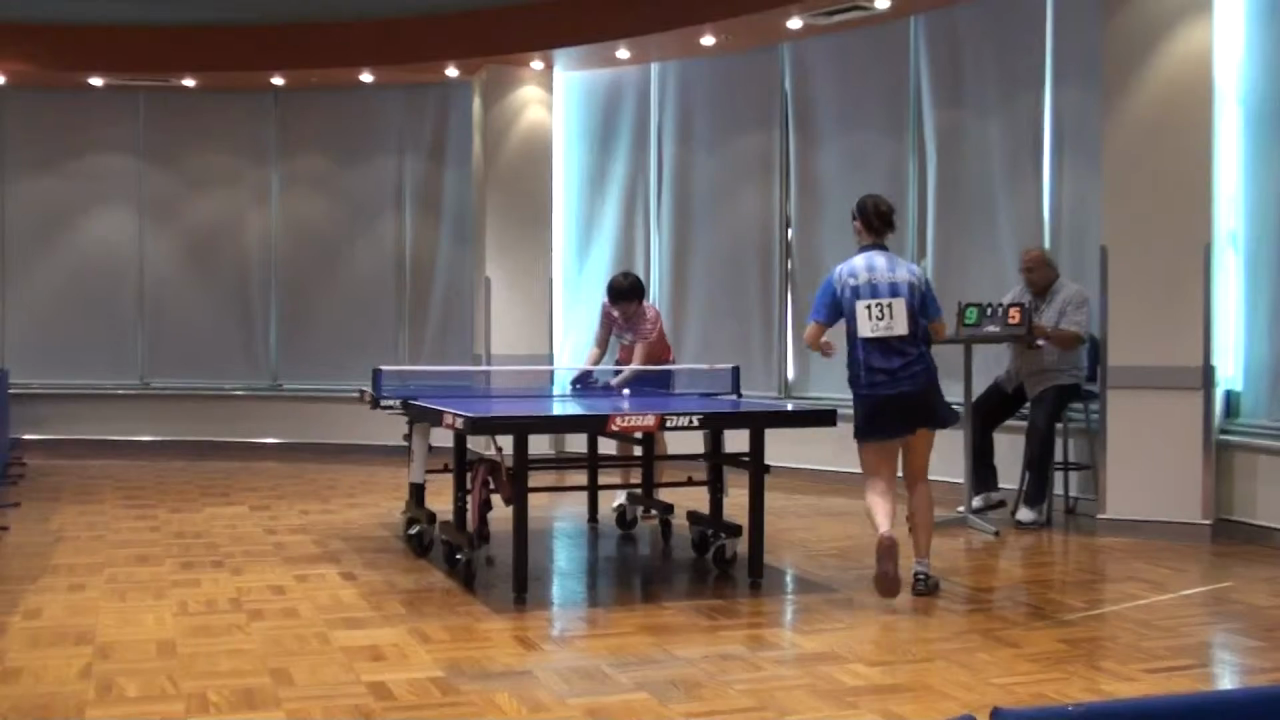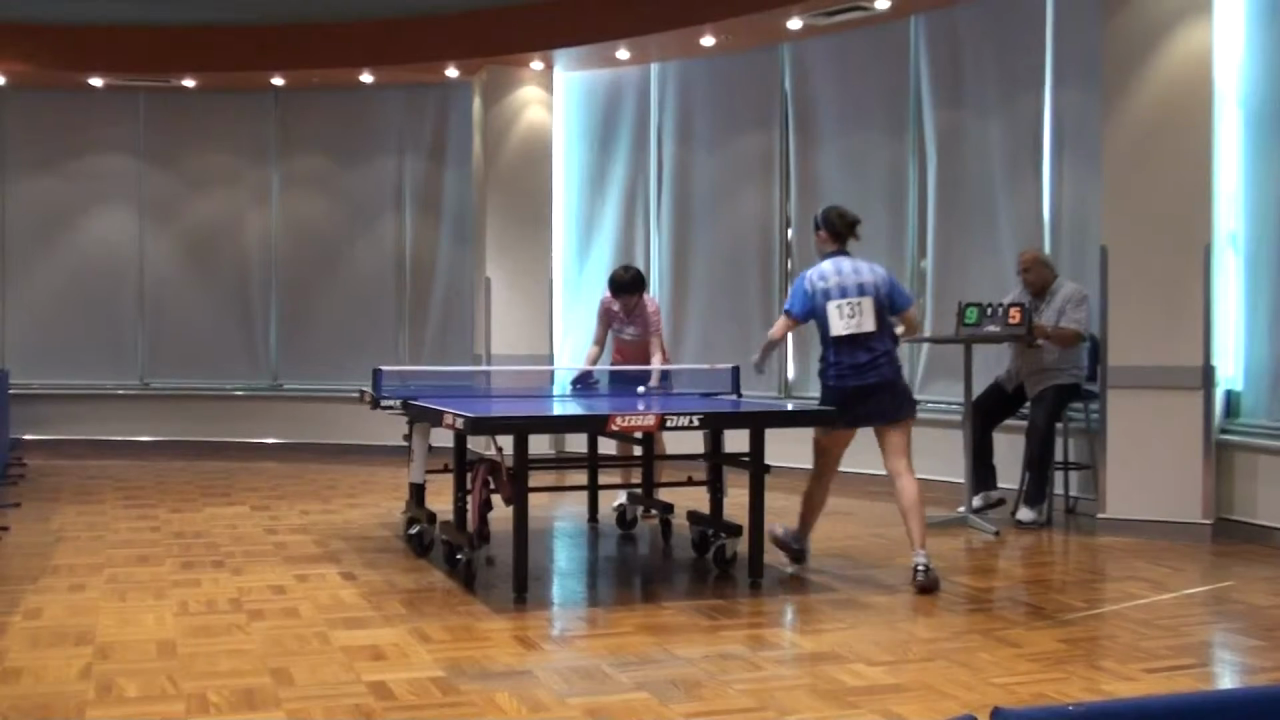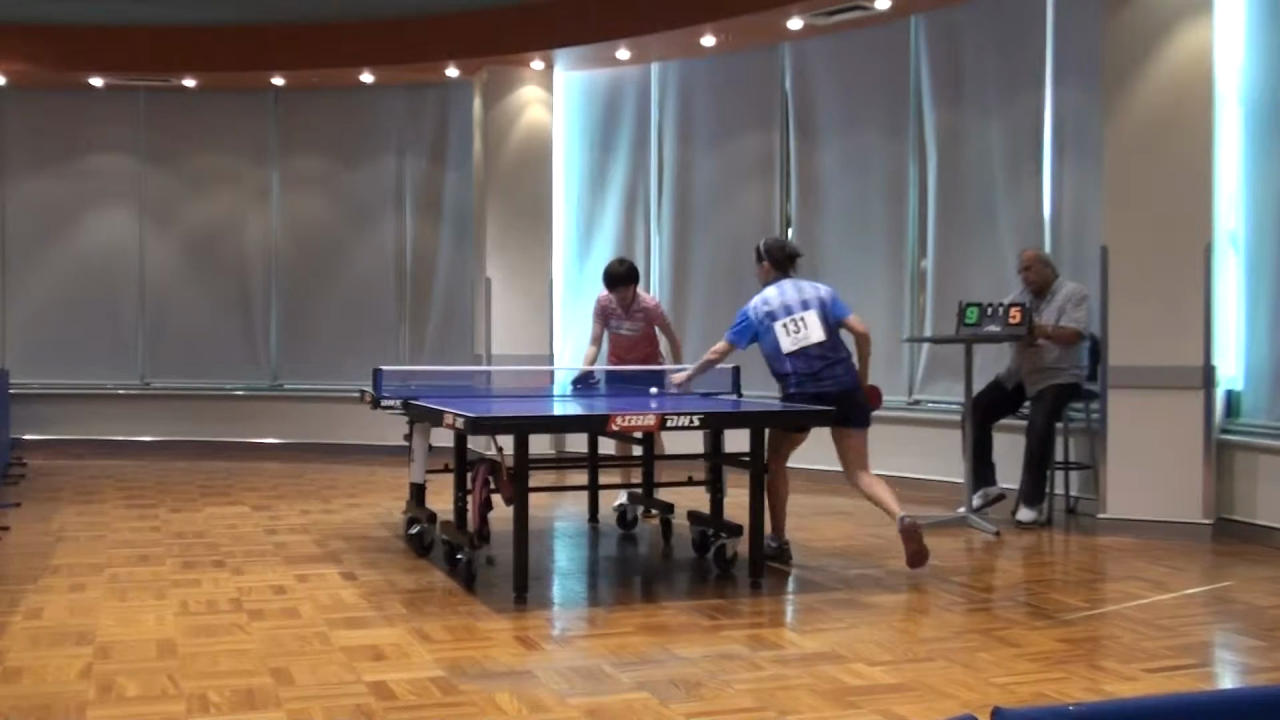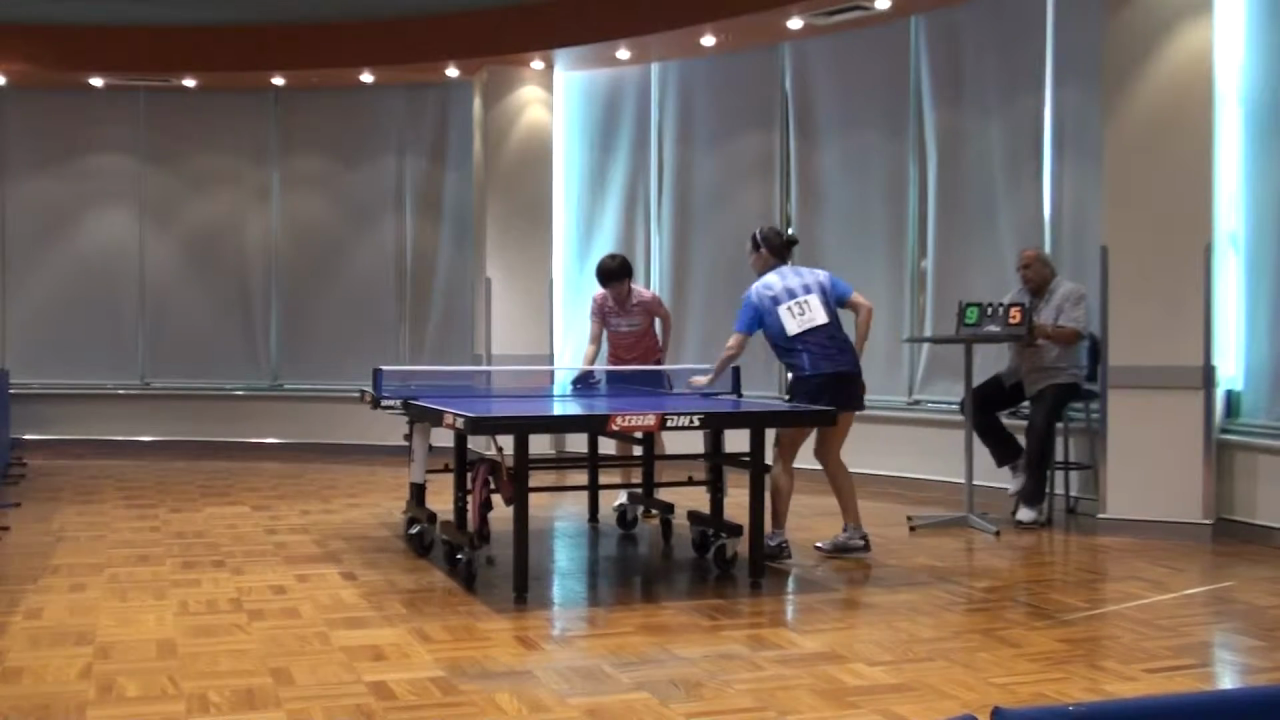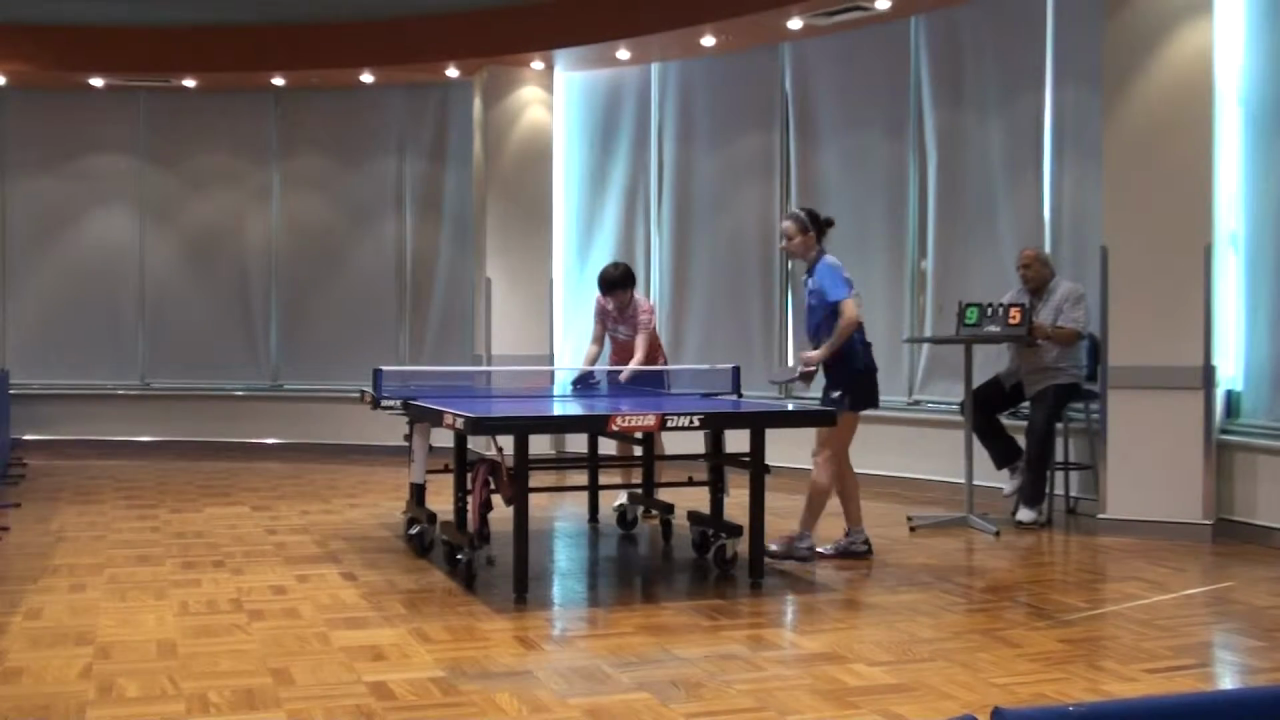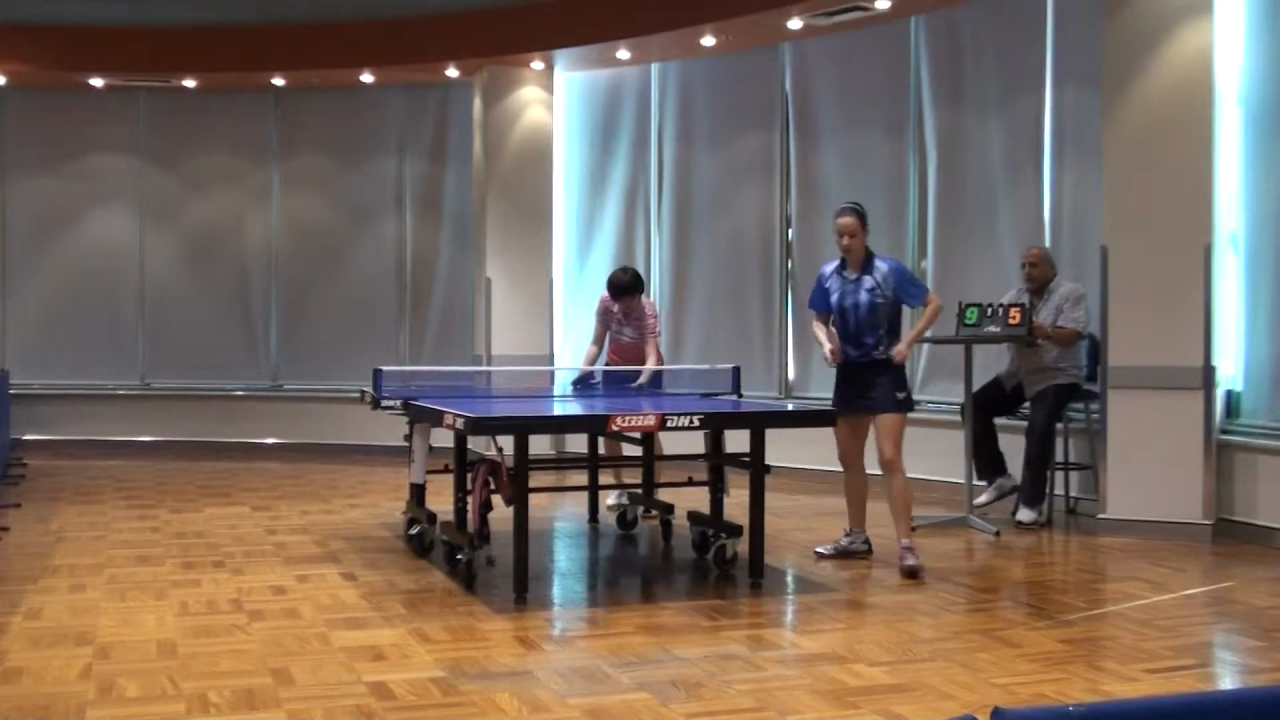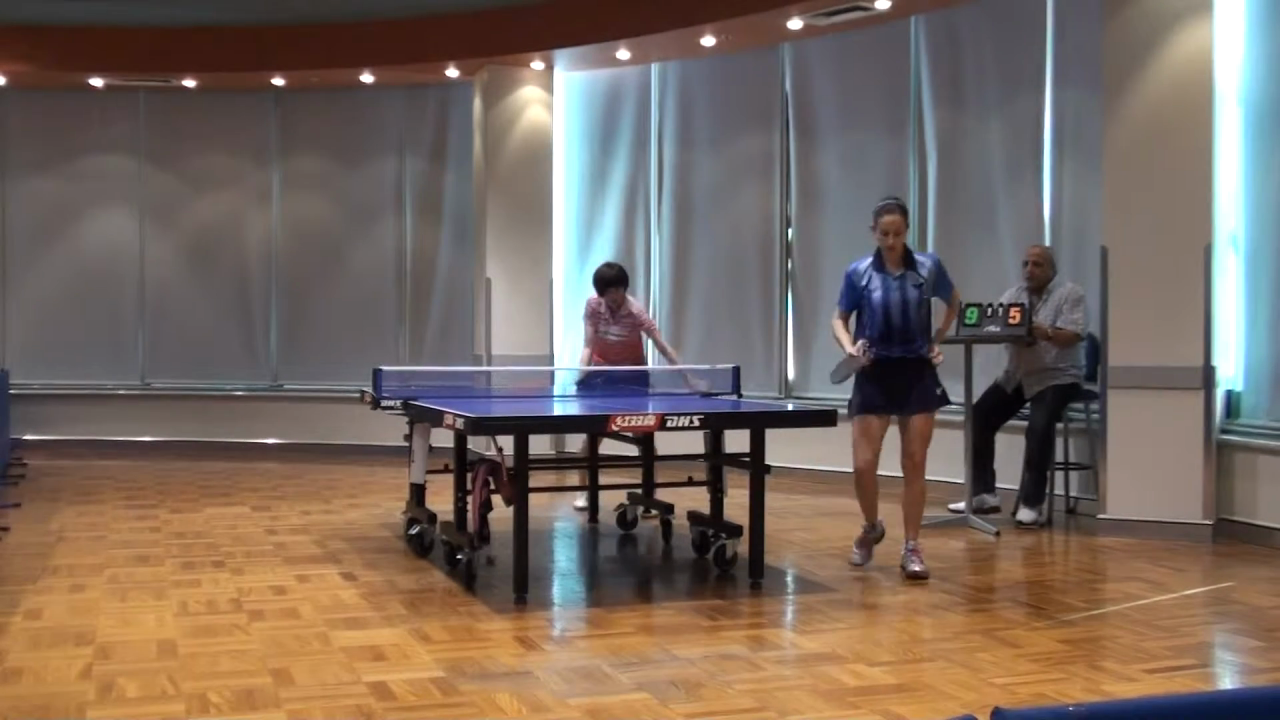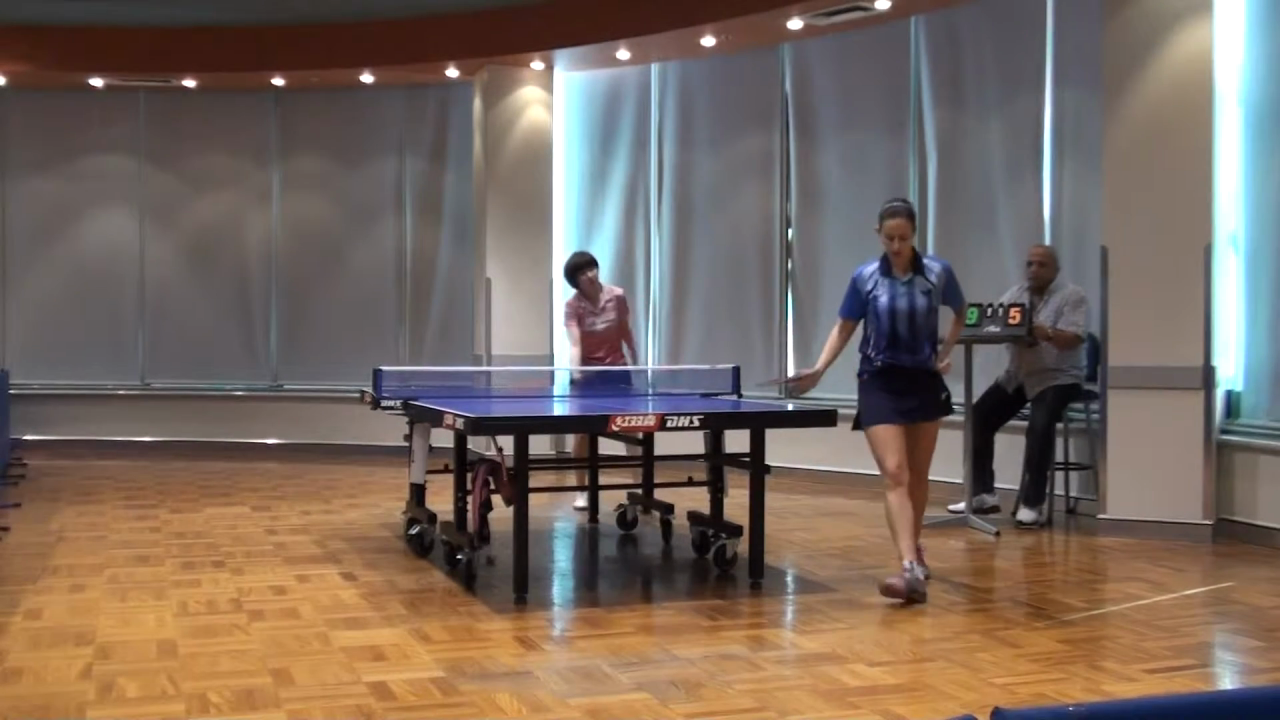
dt=0.3s
person 1, frame 1
left shoulder: (841, 275)
right shoulder: (913, 274)
left elbow: (810, 338)
right elbow: (938, 332)
left wrist: (824, 346)
left hip: (873, 392)
right hip: (919, 389)
left knee: (877, 486)
right knee: (917, 479)
left ankle: (886, 538)
right ankle: (923, 568)
person 1, frame 2
left shoulder: (811, 279)
right shoulder: (878, 274)
left elbow: (778, 333)
right elbow: (912, 325)
left wrist: (761, 356)
left hip: (840, 385)
right hip: (886, 382)
left knee: (824, 469)
right knee: (901, 471)
left ankle: (799, 540)
right ankle: (920, 560)
person 1, frame 3
left shoulder: (756, 307)
right shoulder: (820, 292)
left elbow: (720, 352)
right elbow: (861, 330)
left wrist: (687, 376)
right wrist: (862, 374)
left hip: (803, 394)
right hip: (845, 389)
left knee: (774, 460)
right knee: (858, 472)
left ankle: (778, 542)
right ankle: (902, 519)
person 1, frame 4
left shoulder: (758, 292)
right shoulder: (820, 277)
left elbow: (735, 347)
right elbow: (864, 307)
left wrist: (711, 378)
right wrist: (855, 353)
left hip: (812, 378)
right hip: (846, 373)
left knee: (782, 458)
right knee: (828, 455)
left ankle: (777, 539)
right ankle: (854, 533)
person 1, frame 5
left shoulder: (826, 269)
right shoulder: (814, 273)
left elbow: (852, 314)
left wrist: (825, 352)
right wrist: (819, 355)
left hip: (850, 373)
right hip: (842, 373)
left knee: (825, 456)
right knee: (835, 456)
left ankle: (801, 539)
right ankle: (855, 537)
person 1, frame 6
left shoulder: (890, 271)
right shoulder: (828, 275)
left elbow: (933, 304)
right elbow: (819, 320)
left wrist: (907, 343)
right wrist: (827, 344)
left hip: (884, 373)
right hip: (849, 373)
left knee: (890, 459)
right knee: (849, 458)
left ankle: (906, 547)
right ankle: (856, 537)
person 1, frame 7
left shoulder: (930, 267)
right shoulder: (858, 273)
left elbow: (952, 303)
right elbow: (839, 319)
left wrist: (937, 341)
right wrist: (849, 347)
left hip: (918, 373)
right hip: (875, 376)
left knee: (914, 465)
right knee: (864, 465)
left ankle: (911, 548)
right ankle: (871, 528)
person 1, frame 8
left shoulder: (939, 273)
right shoulder: (865, 278)
left elbow: (959, 314)
right elbow: (844, 329)
left wrist: (946, 351)
right wrist: (818, 370)
left hip: (925, 382)
right hip: (880, 383)
left knee: (918, 476)
right knee: (896, 475)
left ankle: (912, 546)
right ankle: (909, 571)
person 2, frame 1
left shoulder: (1074, 295)
right shoulder: (1017, 294)
left elbow: (1075, 338)
left wrist: (1046, 332)
left hip: (1057, 378)
right hip: (1018, 376)
left knee: (1040, 425)
right knee: (977, 416)
left ankle: (1033, 504)
right ankle: (987, 492)
person 2, frame 2
left shoulder: (1073, 294)
right shoulder: (1018, 296)
left elbow: (1075, 336)
left wrist: (1046, 331)
left hip: (1058, 377)
right hip: (1019, 375)
left knee: (1039, 425)
right knee: (976, 414)
left ankle: (1034, 503)
right ankle: (986, 490)
person 2, frame 3
left shoulder: (1074, 293)
right shoulder: (1019, 296)
left elbow: (1074, 335)
left wrist: (1045, 331)
left hip: (1058, 376)
right hip: (1019, 374)
left knee: (1039, 424)
right knee: (975, 412)
left ankle: (1032, 503)
right ankle: (986, 488)
person 2, frame 4
left shoulder: (1072, 293)
right shoulder: (1017, 295)
left elbow: (1073, 335)
left wrist: (1045, 331)
left hip: (1058, 376)
right hip: (1019, 373)
left knee: (1039, 424)
right knee: (973, 403)
left ankle: (1032, 503)
right ankle: (1017, 461)
person 2, frame 5
left shoulder: (1071, 293)
right shoulder: (1015, 295)
left elbow: (1073, 335)
left wrist: (1047, 332)
left hip: (1057, 376)
right hip: (1018, 374)
left knee: (1039, 425)
right knee: (974, 405)
left ankle: (1031, 504)
right ankle: (1017, 463)
person 2, frame 6
left shoulder: (1071, 293)
right shoulder: (1015, 295)
left elbow: (1073, 335)
left wrist: (1047, 332)
left hip: (1057, 376)
right hip: (1018, 374)
left knee: (1039, 426)
right knee: (974, 407)
left ankle: (1031, 504)
right ankle: (999, 479)
person 2, frame 7
left shoulder: (1071, 294)
right shoulder: (1013, 294)
left elbow: (1072, 336)
left wrist: (1046, 333)
left hip: (1057, 377)
right hip: (1017, 376)
left knee: (1039, 426)
right knee: (978, 418)
left ankle: (1031, 504)
right ankle: (984, 494)
person 2, frame 8
left shoulder: (1073, 295)
right shoulder: (1014, 293)
left elbow: (1073, 339)
left wrist: (1047, 334)
left hip: (1057, 377)
right hip: (1017, 375)
left knee: (1040, 426)
right knee: (979, 417)
left ankle: (1032, 504)
right ankle: (983, 494)
person 3, frame 1
left shoulder: (649, 316)
right shoulder: (608, 307)
left elbow: (637, 365)
right elbow: (600, 347)
left wrist: (613, 384)
left hip: (655, 368)
right hip: (625, 365)
left knee: (654, 430)
left ankle: (654, 493)
right ankle: (625, 489)
person 3, frame 2
left shoulder: (650, 309)
right shoulder: (606, 303)
left elbow: (657, 354)
right elbow: (598, 344)
left wrist: (654, 381)
right wrist: (584, 371)
left hip: (649, 369)
right hip: (620, 369)
left knee: (652, 431)
left ankle: (653, 493)
right ankle: (625, 489)
person 3, frame 3
left shoulder: (650, 306)
right shoulder: (602, 303)
left elbow: (672, 338)
right elbow: (595, 343)
right wrist: (584, 371)
left hip: (649, 371)
right ankle: (626, 489)
person 3, frame 4
left shoulder: (647, 299)
right shoulder: (599, 301)
left elbow: (666, 320)
right elbow: (594, 343)
left wrist: (663, 351)
right wrist: (584, 371)
left hip: (649, 369)
right hip: (617, 370)
right ankle: (626, 489)
person 3, frame 5
left shoulder: (643, 309)
right shoulder: (602, 303)
left elbow: (641, 355)
right elbow: (596, 343)
left wrist: (624, 377)
right wrist: (584, 372)
left hip: (650, 370)
right hip: (619, 369)
right ankle: (627, 489)
person 3, frame 6
left shoulder: (648, 312)
right shoulder: (605, 303)
left elbow: (652, 358)
right elbow: (597, 344)
left wrist: (642, 382)
right wrist: (584, 372)
left hip: (645, 373)
right hip: (615, 369)
right ankle: (619, 487)
person 3, frame 7
left shoulder: (635, 311)
right shoulder: (592, 307)
left elbow: (660, 345)
right elbow: (588, 346)
right wrist: (582, 371)
left hip: (633, 375)
right hip: (600, 374)
right ankle: (584, 490)
person 3, frame 8
left shoulder: (616, 296)
right shoulder: (573, 306)
left elbow: (626, 333)
right elbow: (575, 346)
left wrist: (637, 364)
right wrist: (577, 372)
left hip: (617, 370)
right hip: (588, 373)
right knee: (584, 432)
right ankle: (582, 490)
